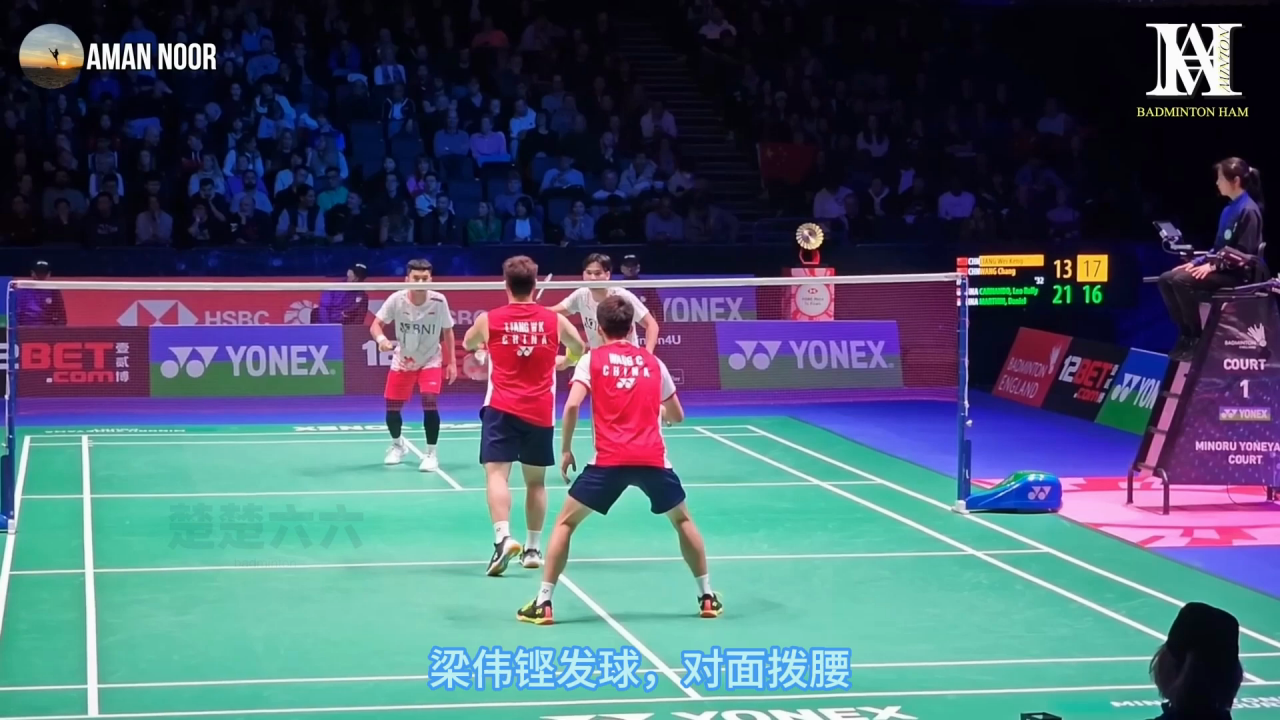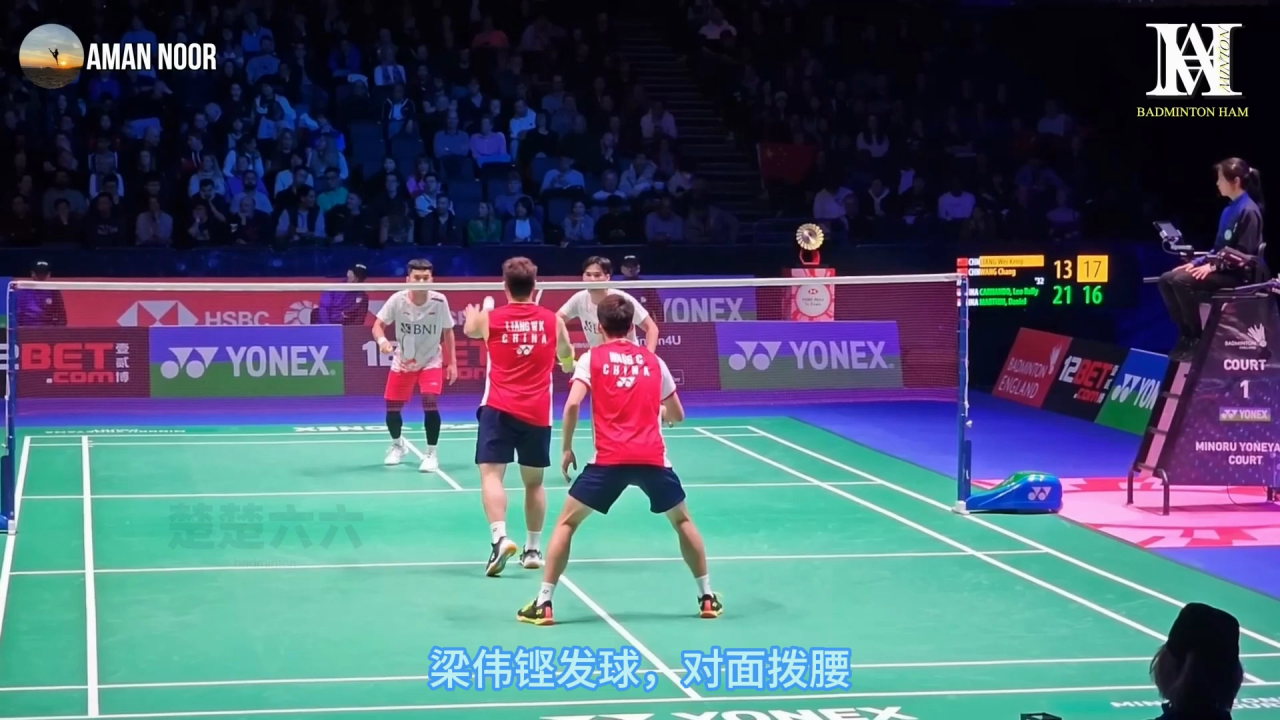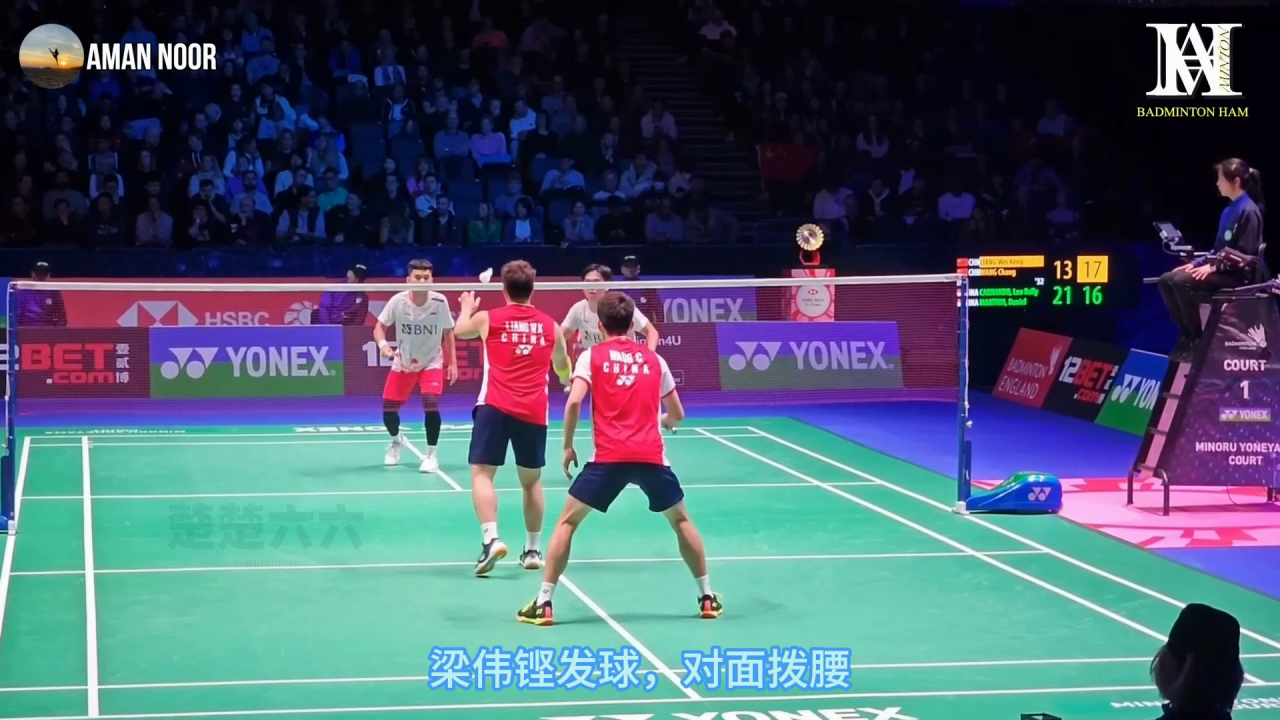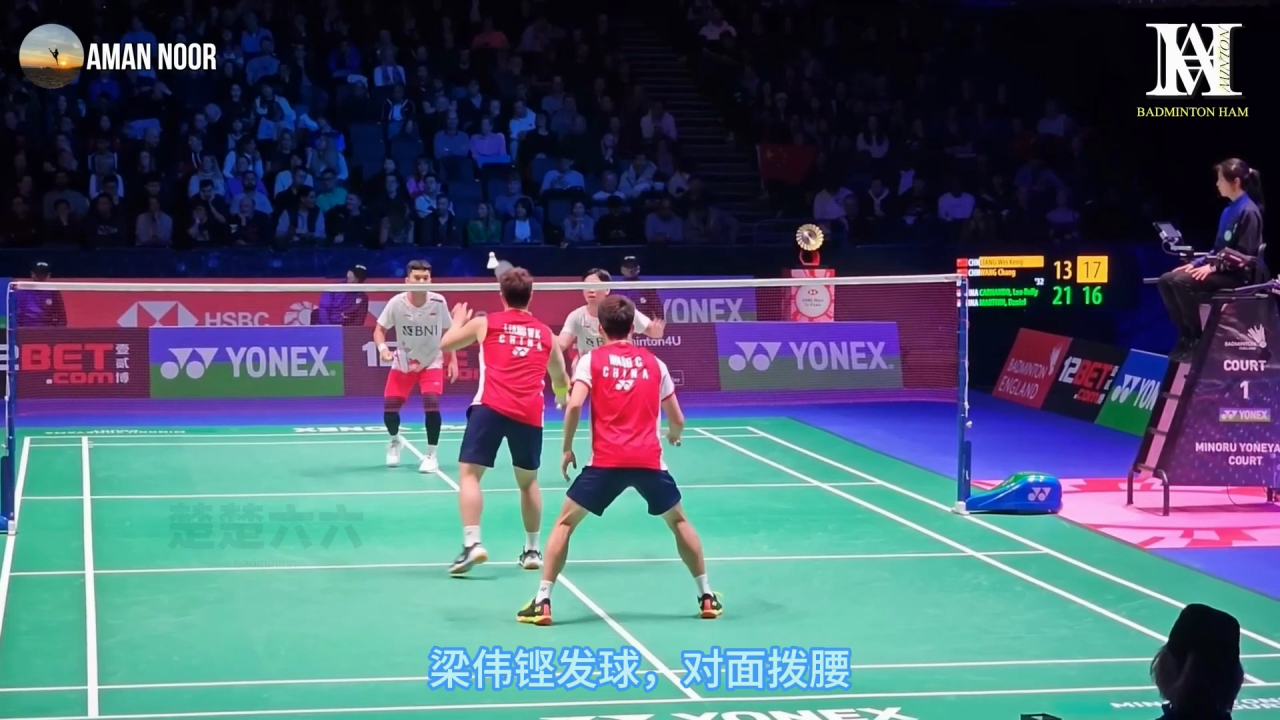
dt=0.3s
person 1, frame 1
left shoulder: (592, 359)
right shoulder: (653, 363)
left elbow: (572, 406)
right elbow: (677, 416)
left wrist: (565, 450)
left hip: (609, 460)
right hip: (653, 459)
left knee: (566, 522)
right knee: (682, 520)
left ankle: (543, 602)
right ankle: (707, 596)
person 1, frame 2
left shoulder: (592, 358)
right shoulder: (653, 361)
left elbow: (572, 405)
right elbow: (678, 415)
left wrist: (566, 448)
left hip: (610, 459)
right hip: (653, 458)
left knee: (567, 522)
right knee: (682, 520)
left ankle: (544, 603)
right ankle: (708, 596)
person 1, frame 3
left shoulder: (592, 355)
right shoulder: (653, 359)
left elbow: (574, 402)
right elbow: (678, 414)
left wrist: (568, 446)
right wrist: (666, 421)
left hip: (608, 457)
right hip: (651, 456)
left knee: (567, 521)
right knee: (681, 520)
left ankle: (544, 603)
right ankle: (707, 597)
person 1, frame 4
left shoulder: (592, 359)
right shoulder: (654, 363)
left elbow: (575, 405)
right elbow: (677, 419)
left wrist: (567, 449)
right wrist: (673, 435)
left hip: (606, 461)
right hip: (649, 461)
left knee: (565, 523)
right knee: (679, 521)
left ankle: (543, 602)
right ankle: (707, 596)
person 2, frame 1
left shoulder: (489, 319)
right shoulder: (554, 320)
left elbow: (467, 344)
right elbow: (579, 348)
left wrist: (482, 348)
left hip: (502, 408)
right hip: (540, 412)
left knee: (497, 474)
right knee: (536, 481)
left ankle: (503, 538)
right ankle: (533, 549)
person 2, frame 2
left shoulder: (489, 318)
right shoulder: (553, 321)
left elbow: (469, 330)
right elbow: (566, 355)
left wrist: (471, 316)
right wrist: (566, 363)
left hip: (499, 408)
right hip: (538, 412)
left knee: (491, 474)
right knee: (534, 481)
left ankle: (500, 537)
right ankle: (533, 549)
person 2, frame 3
left shoulder: (488, 319)
right shoulder: (550, 325)
left elbow: (459, 331)
right elbow: (563, 367)
left wrist: (466, 308)
right wrist: (567, 378)
left hip: (495, 407)
right hip: (534, 411)
left knee: (481, 474)
right knee: (532, 481)
left ankle: (491, 539)
right ankle: (533, 550)
person 2, frame 4
left shoulder: (485, 323)
right shoulder: (546, 334)
left elbow: (446, 344)
right elbow: (561, 380)
left wrist: (458, 320)
right wrist: (563, 396)
left hip: (491, 408)
right hip: (530, 414)
left knee: (470, 474)
right knee: (528, 481)
left ankle: (472, 543)
right ankle: (533, 550)
person 3, frame 1
left shoulder: (439, 301)
right shoulder: (396, 300)
left elbow: (447, 331)
right elbow: (376, 325)
left wrist: (452, 362)
right wrist: (382, 340)
left hip: (431, 361)
right hip: (402, 361)
left knee: (430, 402)
right knee: (392, 407)
left ankle: (431, 453)
right ankle: (397, 444)
person 3, frame 2
left shoulder: (439, 301)
right shoulder: (397, 300)
left elbow: (448, 332)
right elbow: (377, 326)
left wrist: (452, 362)
right wrist: (383, 341)
left hip: (431, 361)
right hip: (402, 362)
left knee: (430, 402)
right knee: (392, 407)
left ankle: (431, 454)
right ankle: (398, 445)
person 3, frame 3
left shoulder: (440, 302)
right shoulder: (397, 301)
left elbow: (448, 332)
right elbow: (379, 327)
left wrist: (452, 362)
right wrist: (383, 344)
left hip: (432, 362)
right hip: (402, 363)
left knee: (431, 403)
right knee: (389, 408)
left ankle: (431, 454)
right ankle: (396, 441)
person 3, frame 4
left shoulder: (439, 302)
right shoulder: (396, 303)
left elbow: (447, 332)
right elbow: (379, 329)
left wrist: (452, 360)
right wrist: (383, 347)
left hip: (432, 362)
right hip: (403, 364)
left knee: (431, 403)
right knee: (390, 406)
left ankle: (431, 454)
right ankle: (395, 440)
person 4, frame 1
left shoulder: (1248, 211)
right shoulder: (1229, 210)
left elbow: (1243, 253)
left wrist: (1212, 266)
right wrist: (1197, 262)
left hip: (1238, 273)
right hip: (1221, 268)
left knee: (1182, 281)
right knee: (1166, 279)
left ankle: (1197, 338)
right ankle: (1186, 334)
person 4, frame 2
left shoulder: (1248, 211)
right shoulder: (1229, 210)
left elbow: (1243, 253)
left wrist: (1213, 266)
right wrist: (1197, 263)
left hip: (1238, 274)
right hip: (1220, 268)
left knee: (1182, 281)
right knee: (1166, 280)
left ankle: (1197, 339)
right ankle: (1186, 335)
person 4, frame 3
left shoulder: (1248, 211)
right shoulder: (1229, 210)
left elbow: (1244, 254)
left wrist: (1213, 267)
right wrist: (1197, 263)
left hip: (1238, 274)
right hip: (1221, 269)
left knee: (1182, 281)
right knee: (1166, 280)
left ankle: (1197, 339)
right ankle: (1186, 335)
person 4, frame 4
left shoulder: (1248, 212)
right shoulder: (1229, 211)
left elbow: (1244, 254)
left wrist: (1213, 267)
right wrist: (1196, 263)
left hip: (1238, 274)
right hip: (1220, 269)
left knee: (1182, 282)
right knee: (1166, 280)
left ankle: (1197, 340)
right ankle: (1186, 335)
